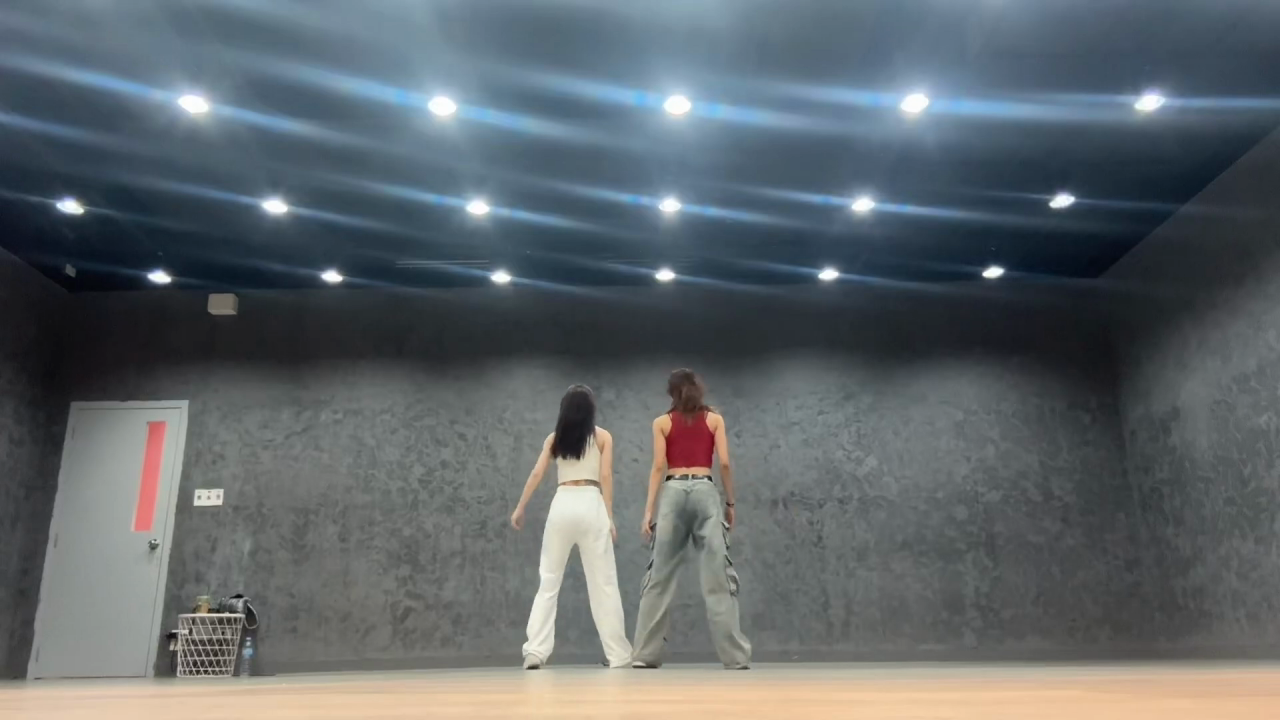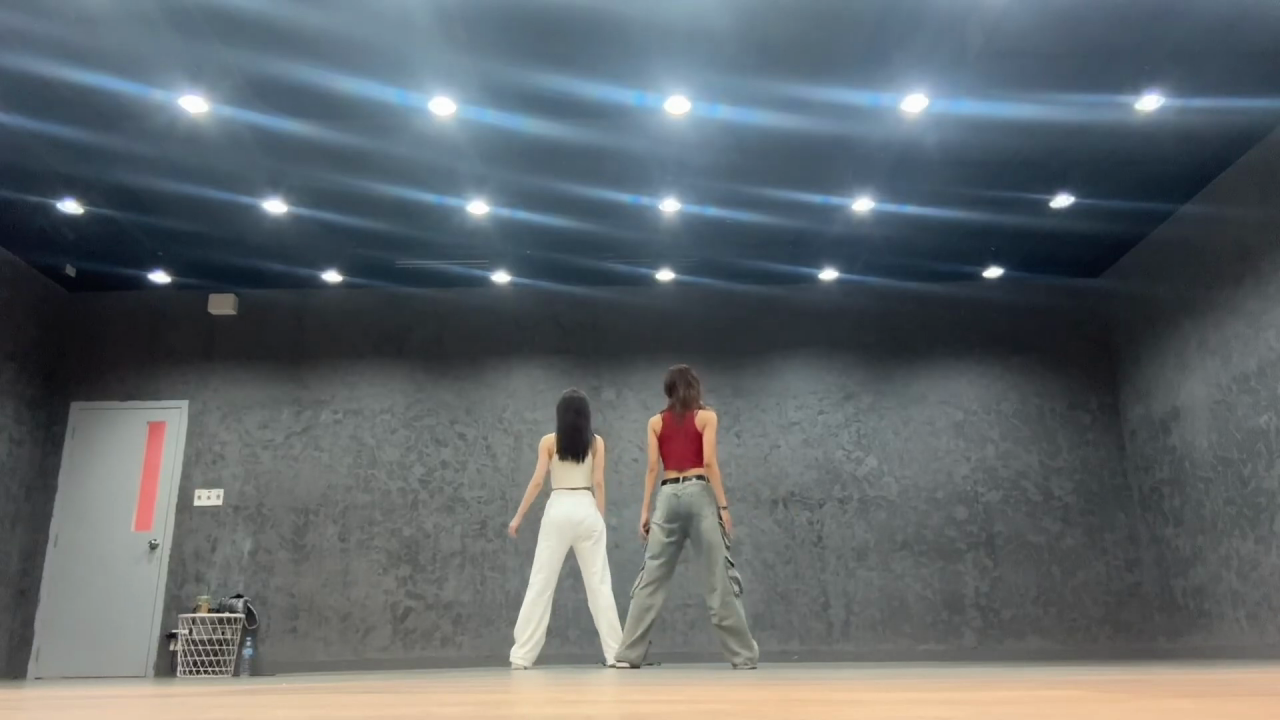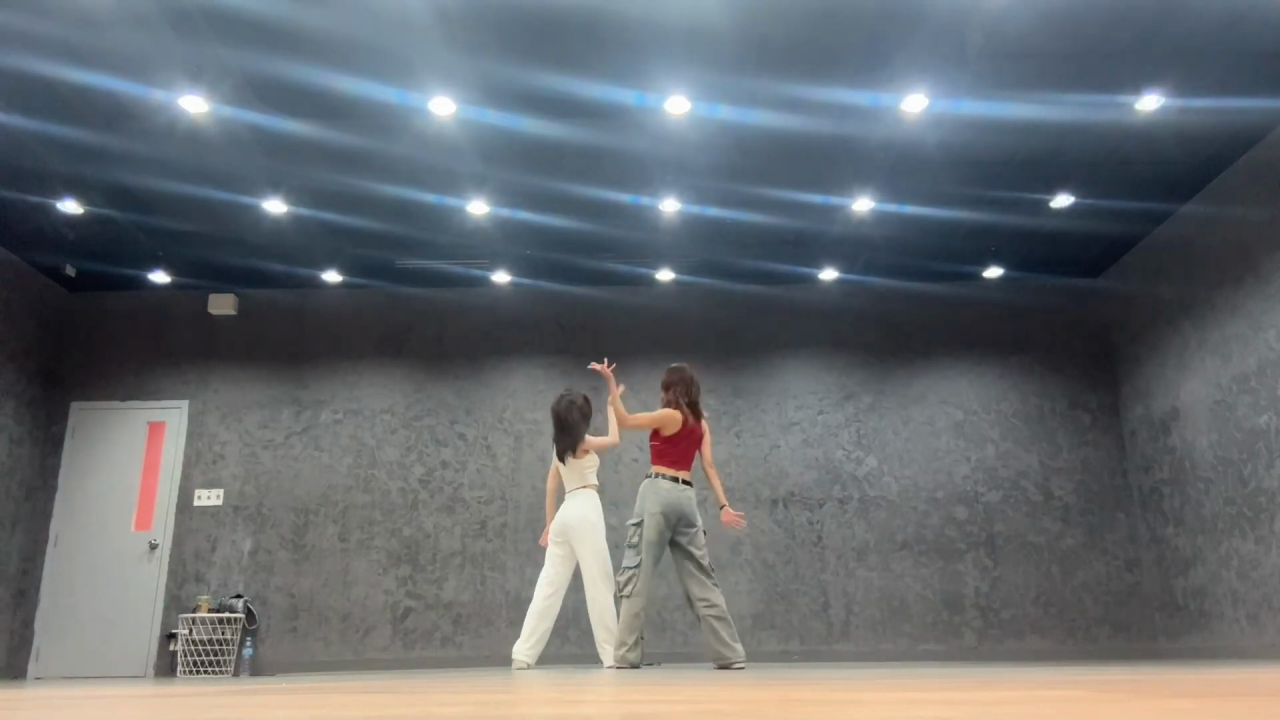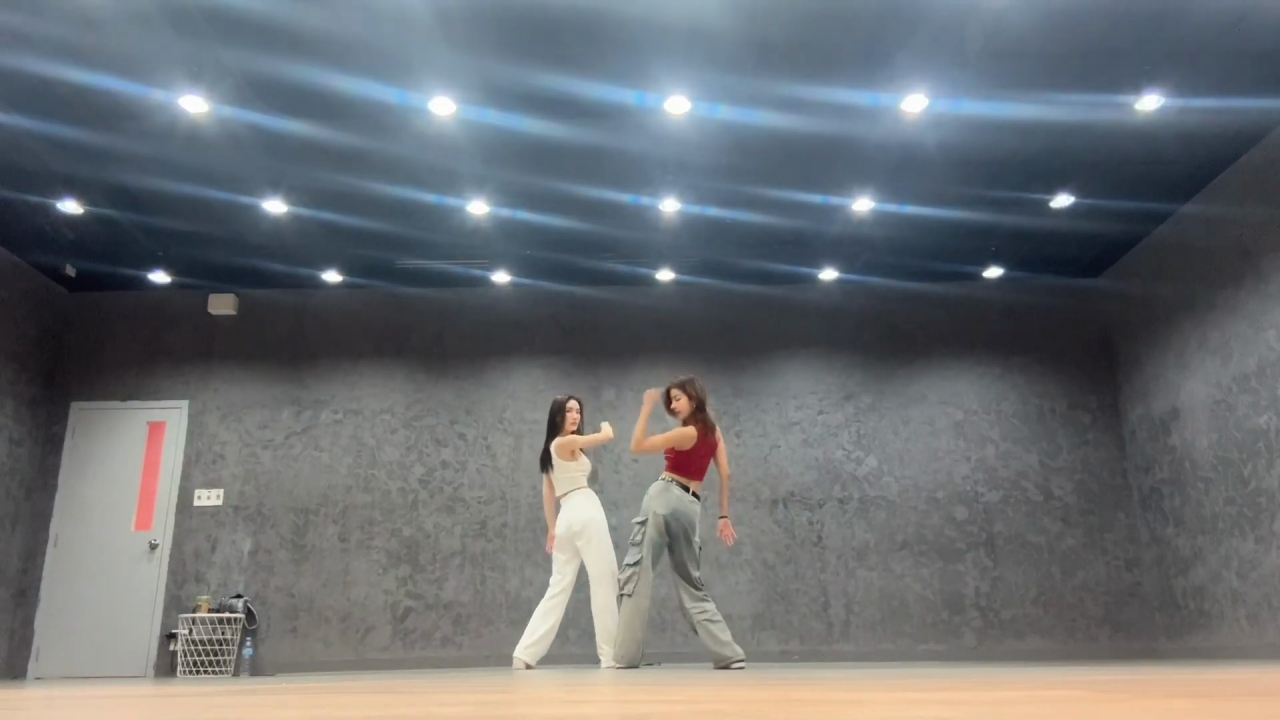
dt=0.7s
person 1, frame 1
left shoulder: (663, 423)
right shoulder: (714, 419)
left elbow: (659, 467)
right elbow: (725, 463)
left wrist: (649, 510)
right wrist: (730, 502)
left hip: (673, 494)
right hip: (705, 492)
left knee: (660, 576)
right knee: (717, 576)
left ankle: (645, 654)
right ankle: (735, 656)
person 1, frame 2
left shoulder: (656, 422)
right shoulder: (707, 417)
left elbow: (653, 468)
right elbow: (710, 463)
left wrist: (645, 510)
right wrist: (723, 506)
left hip: (668, 497)
right hip: (699, 494)
left knee: (651, 577)
right knee: (719, 578)
left ankle: (628, 654)
right ankle: (743, 655)
person 1, frame 3
left shoulder: (669, 416)
right shoulder: (700, 422)
left elbow: (624, 421)
right elbow: (709, 466)
left wrist: (611, 382)
right wrist: (724, 506)
left hip: (658, 493)
right hip: (686, 498)
left knee: (637, 572)
right knee: (701, 578)
left ankle: (626, 655)
right ankle: (730, 654)
person 1, frame 4
left shoulder: (686, 433)
right shoulder: (712, 431)
left elbow: (636, 447)
right elbow: (725, 474)
left wrist: (647, 407)
right wrist: (724, 516)
left hip: (664, 498)
right hip: (689, 507)
left knee: (637, 575)
right knee: (692, 585)
left ankle: (626, 656)
right ankle: (729, 654)
person 2, frame 1
left shoulder: (555, 438)
right shoulder: (602, 436)
left elbow: (537, 474)
right elbow: (605, 477)
left wrist: (519, 508)
right wrist: (608, 517)
left hip: (562, 505)
right hip: (590, 504)
left knee: (549, 582)
right knee: (603, 582)
left ankle: (536, 649)
right ankle: (619, 655)
person 2, frame 2
left shoulder: (549, 441)
right shoulder: (596, 442)
left elbow: (538, 481)
right elbow: (598, 482)
left wrist: (518, 517)
right wrist: (601, 516)
left hip: (558, 510)
right hip: (587, 510)
left knee: (541, 583)
right knee: (599, 584)
left ankle: (522, 655)
right ankle: (616, 653)
person 2, frame 3
left shoulder: (561, 446)
right shoulder: (581, 441)
left elbow: (551, 488)
right elbow: (614, 439)
left wrist: (548, 524)
right wrist: (612, 406)
left hip: (565, 514)
right hip: (585, 511)
left knee: (550, 586)
right knee: (599, 584)
left ankle: (523, 654)
right ankle: (611, 655)
person 2, frame 4
left shoulder: (552, 450)
right shoulder: (564, 442)
left elbow: (547, 493)
right elbow: (607, 436)
left wrist: (551, 531)
right wrist: (604, 424)
left hip: (566, 518)
right hip: (585, 512)
left knee: (558, 589)
right knee: (603, 584)
left ankle: (524, 654)
right ankle: (611, 656)
